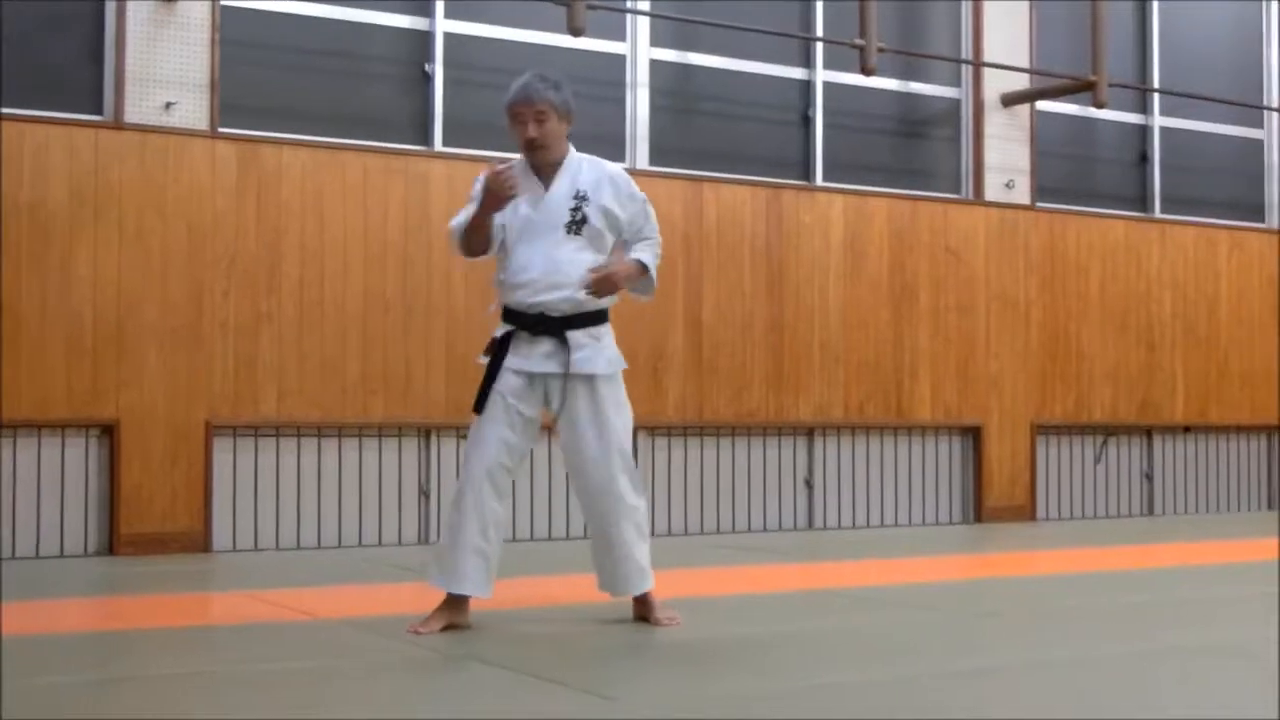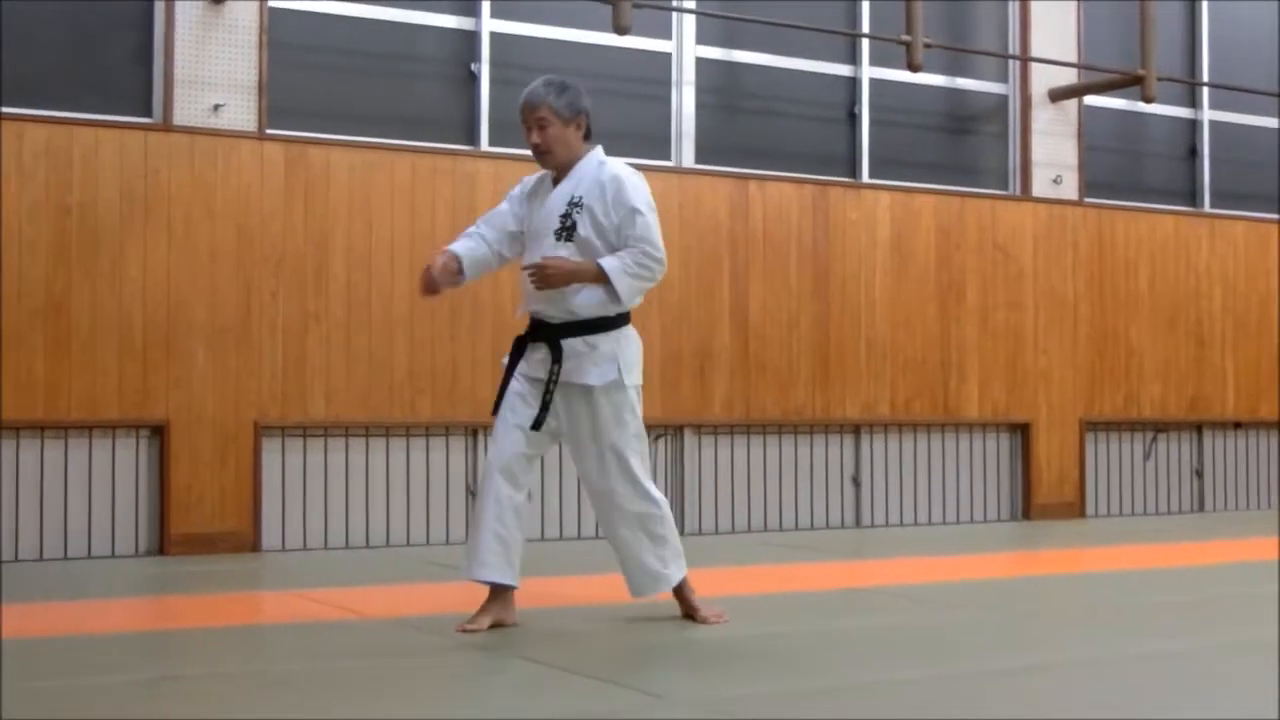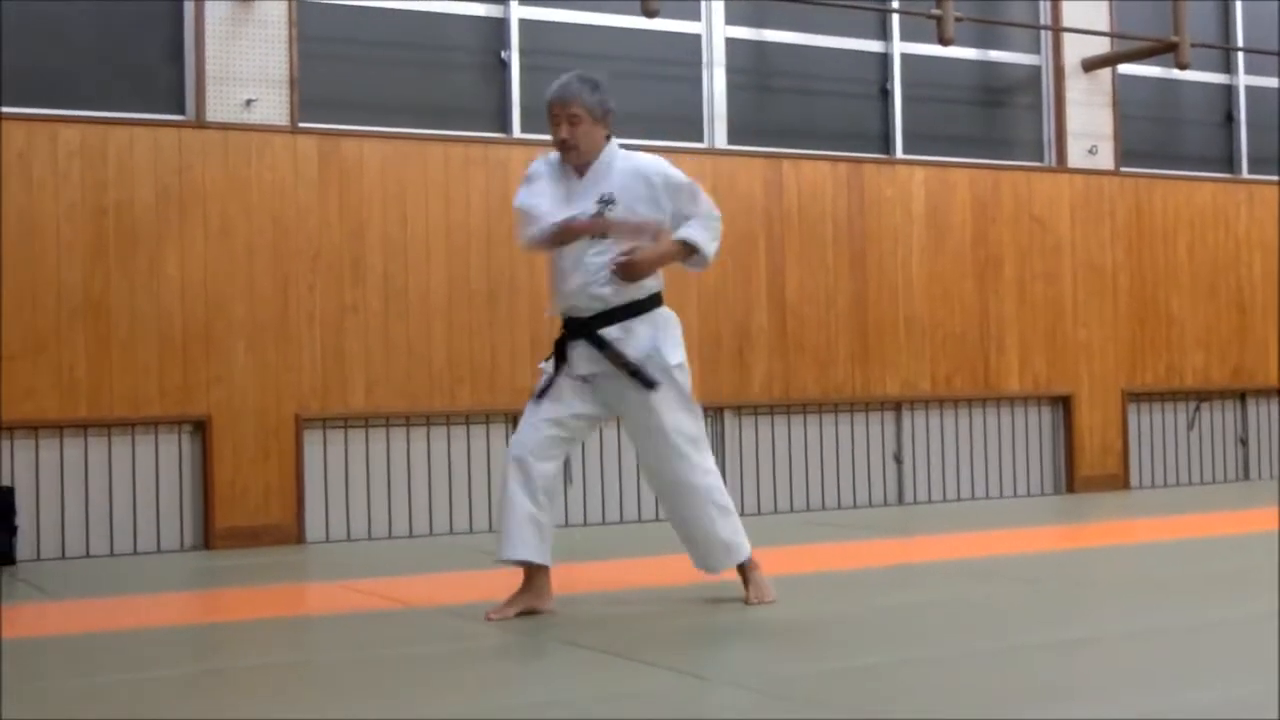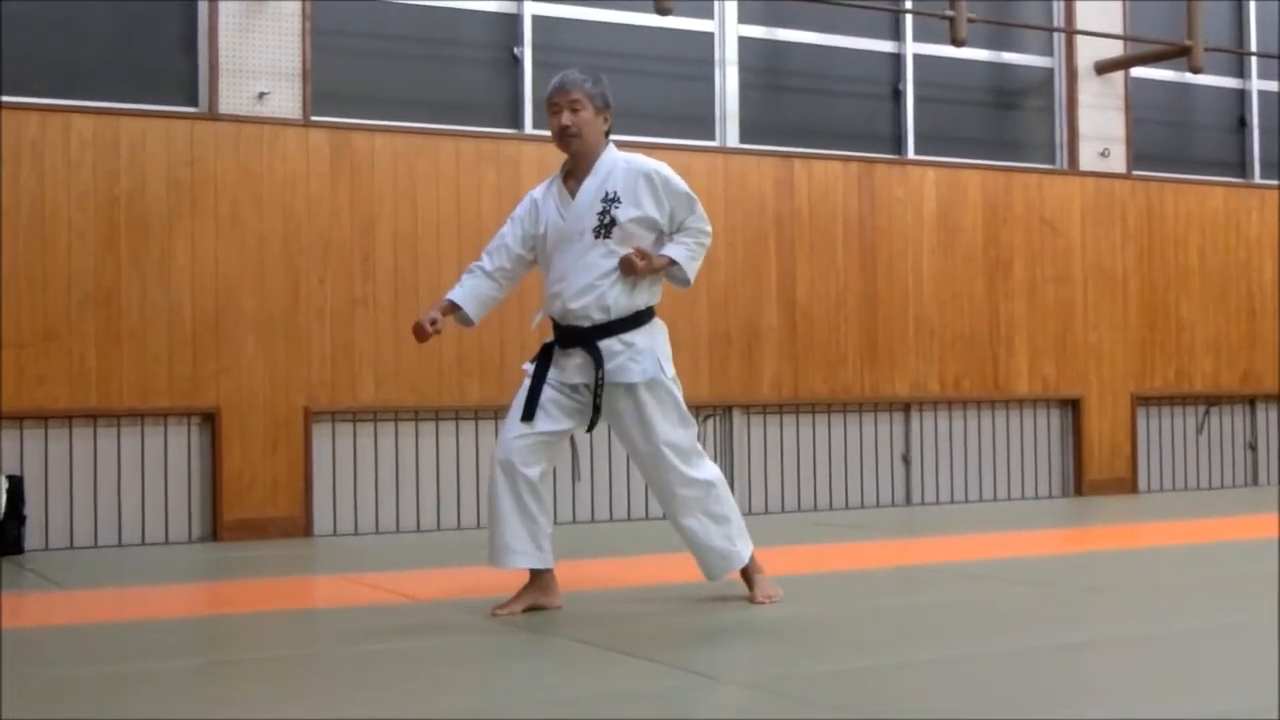
dt=1s
person 1, frame 1
left shoulder: (609, 179)
right shoulder: (498, 180)
left elbow: (648, 242)
right elbow: (471, 245)
left wrist: (627, 270)
right wrist: (488, 207)
left hip: (587, 346)
right hip: (518, 347)
left knee: (608, 475)
right knee: (485, 468)
left ankle: (641, 595)
right ankle: (457, 601)
person 1, frame 2
left shoulder: (617, 181)
right shoulder: (531, 191)
left elbow: (650, 260)
right elbow: (488, 239)
left wrist: (579, 271)
right wrist: (444, 264)
left hip: (599, 353)
right hip: (540, 350)
left knee: (619, 480)
right knee: (505, 465)
left ankle: (681, 591)
right ankle: (500, 596)
person 1, frame 3
left shoulder: (644, 171)
right shoulder: (546, 173)
left elbow: (706, 219)
right elbow: (540, 227)
left wrist: (662, 250)
right wrist: (588, 224)
left hip: (640, 339)
right hip: (579, 345)
left knee: (678, 461)
right knee: (529, 453)
left ankle: (745, 566)
right ankle: (535, 583)
person 1, frame 4
left shoulder: (645, 175)
right shoulder: (540, 200)
left elbow: (697, 228)
right elbow: (496, 266)
left wrist: (662, 262)
right wrist: (443, 311)
left hip: (633, 349)
right hip: (565, 355)
left knee: (679, 462)
right knee: (515, 455)
left ankle: (750, 567)
right ankle: (541, 582)
